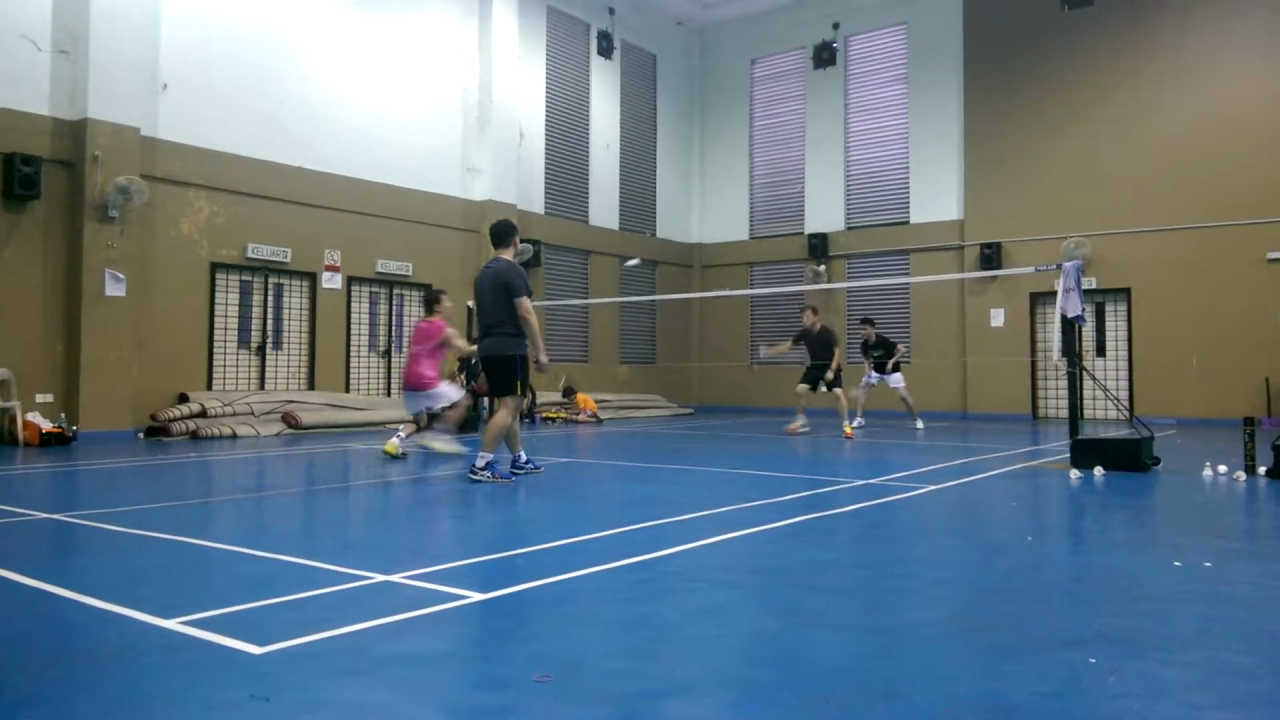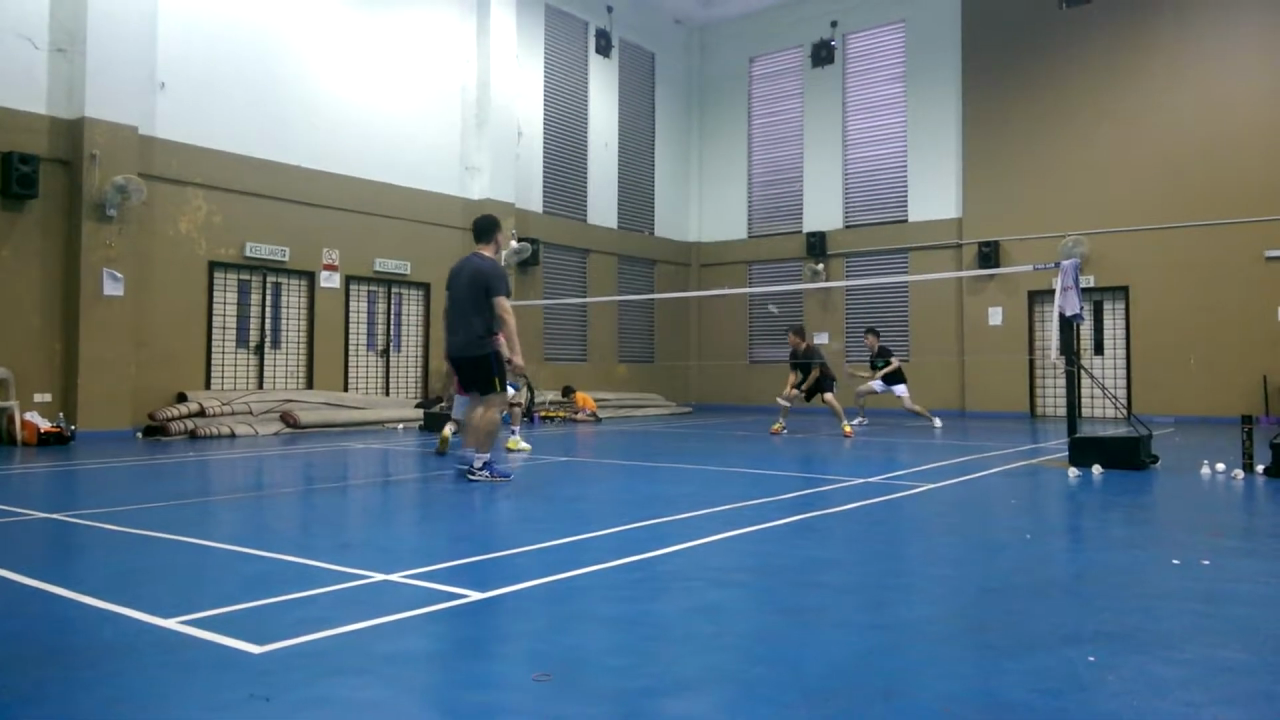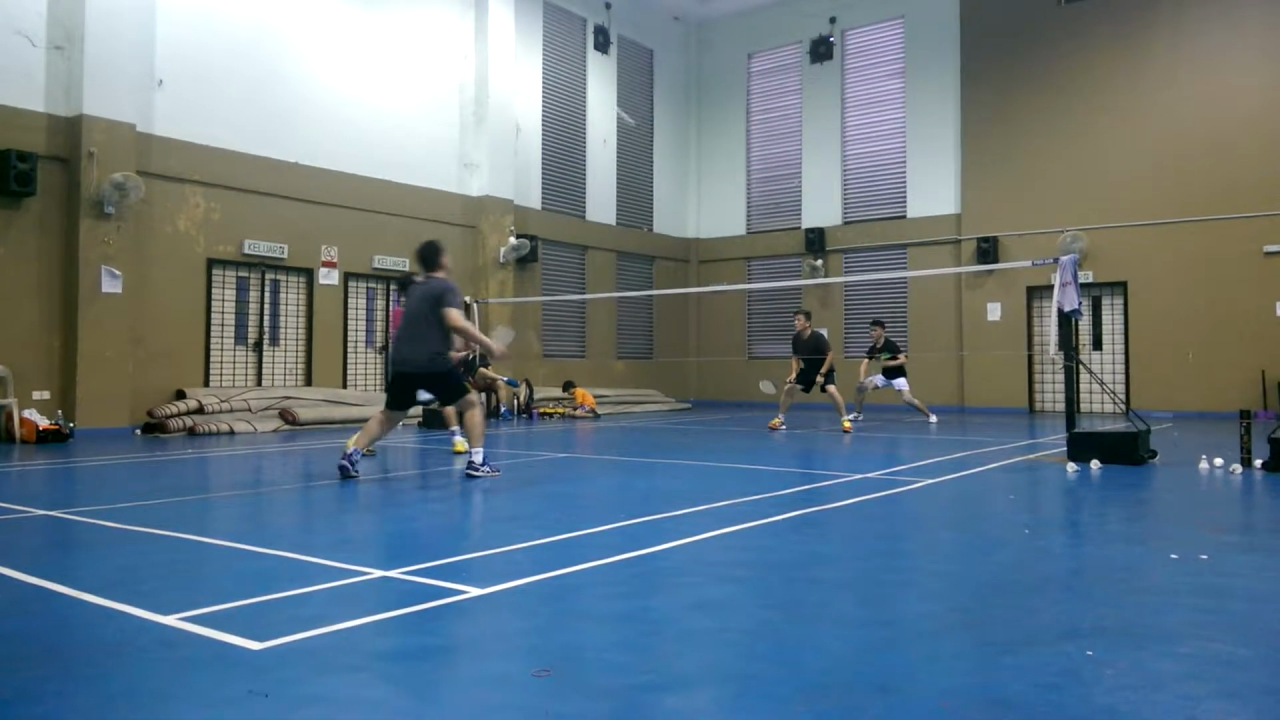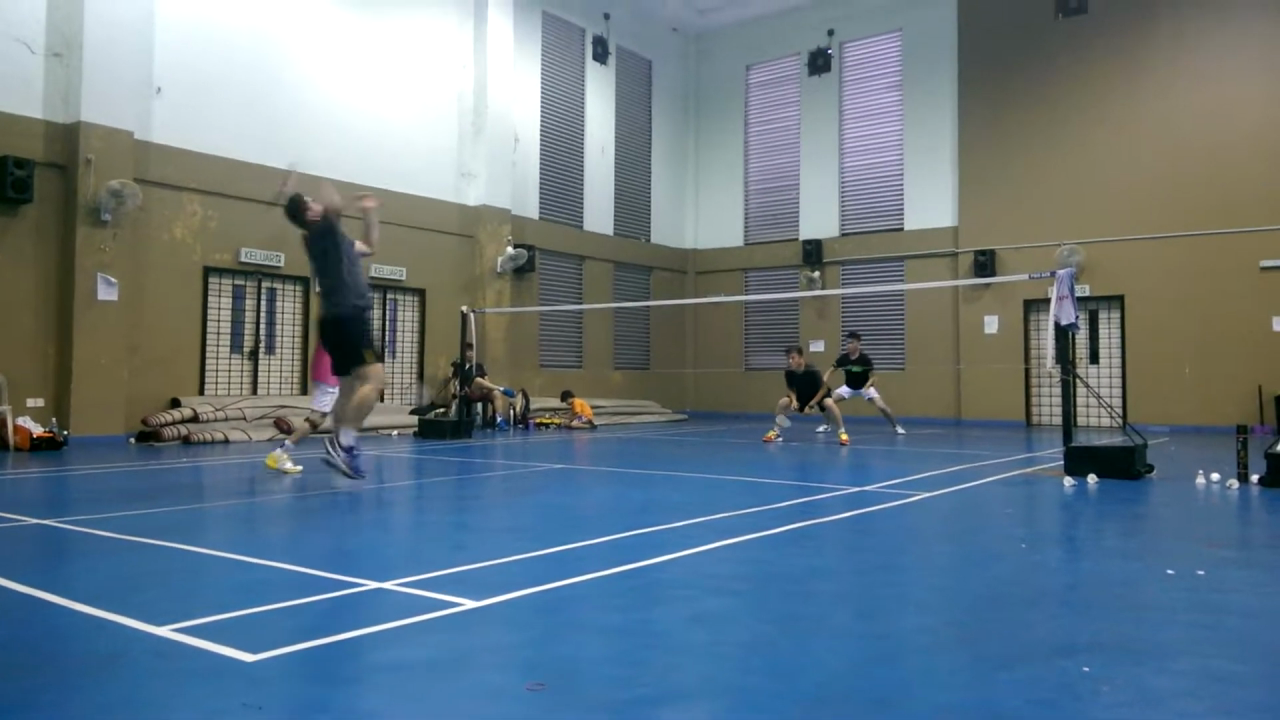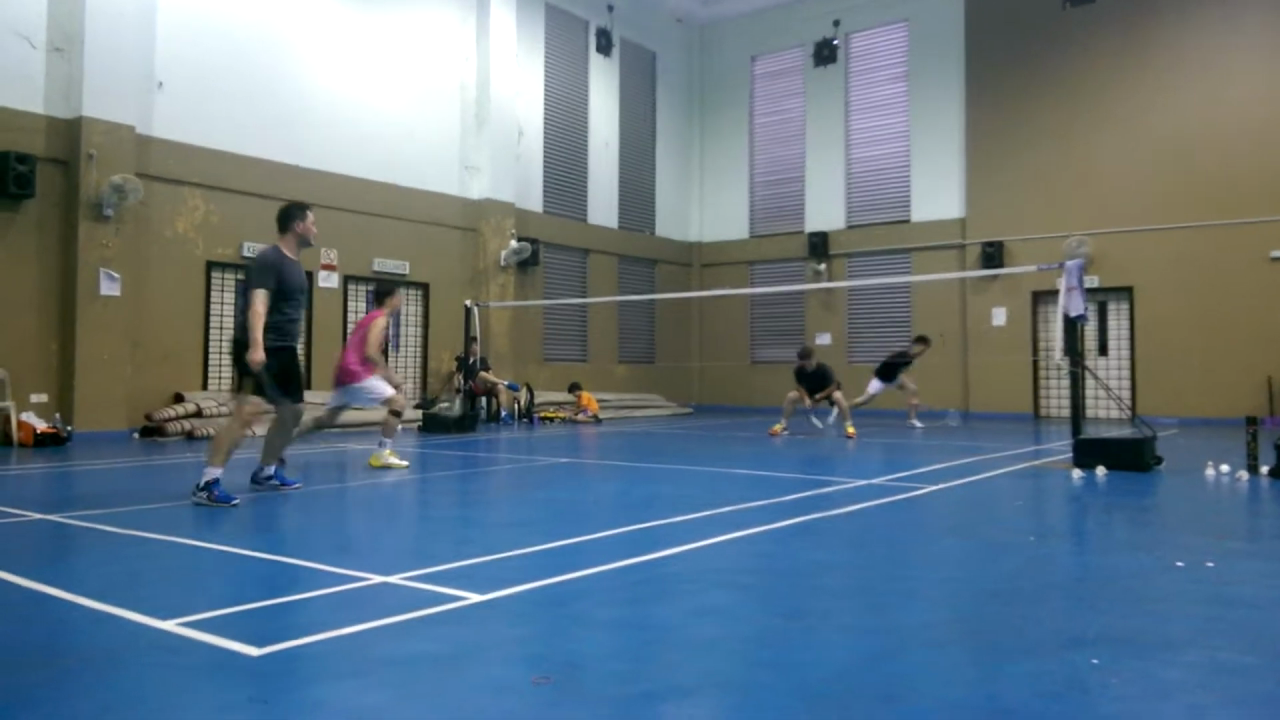
dt=0.5s
person 1, frame 1
left shoulder: (483, 273)
right shoulder: (512, 270)
right elbow: (526, 314)
right wrist: (540, 350)
left hip: (489, 349)
right hip: (509, 349)
left knee: (508, 406)
right knee: (508, 407)
left ankle: (519, 459)
right ankle: (481, 465)
person 1, frame 2
left shoulder: (458, 267)
right shoulder: (492, 269)
left elbow: (448, 310)
right elbow: (503, 313)
left wrist: (450, 342)
right wrist: (516, 353)
left hip: (457, 348)
right hip: (481, 347)
left knee: (476, 402)
right knee: (495, 403)
right ankle: (479, 466)
person 1, frame 3
left shoulder: (417, 289)
right shoulder: (446, 288)
right elbow: (457, 322)
right wrist: (489, 345)
left hip: (402, 364)
right hip: (432, 364)
left knee: (389, 416)
right knee: (471, 404)
left ankle: (351, 454)
right ankle: (477, 461)
person 1, frame 4
left shoulder: (333, 236)
right shoulder: (320, 232)
left elbow: (370, 247)
right elbow: (334, 205)
left wrist: (369, 214)
left hip: (339, 319)
right hip: (347, 316)
left knee: (352, 386)
right knee: (373, 379)
left ankle: (339, 443)
right ankle: (344, 443)
person 1, frame 5
left shoulder: (296, 263)
right shoulder: (268, 260)
right elbow: (257, 304)
right wrist: (255, 346)
left hip: (284, 350)
right hip: (258, 351)
left knee: (292, 412)
right knee: (249, 411)
left ankle: (266, 471)
right ankle: (207, 483)
